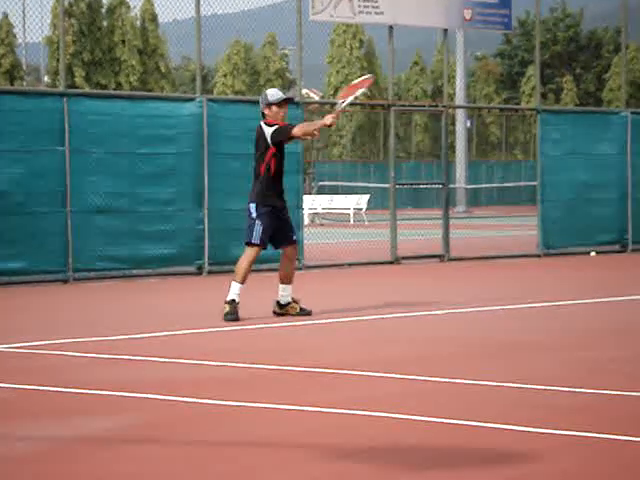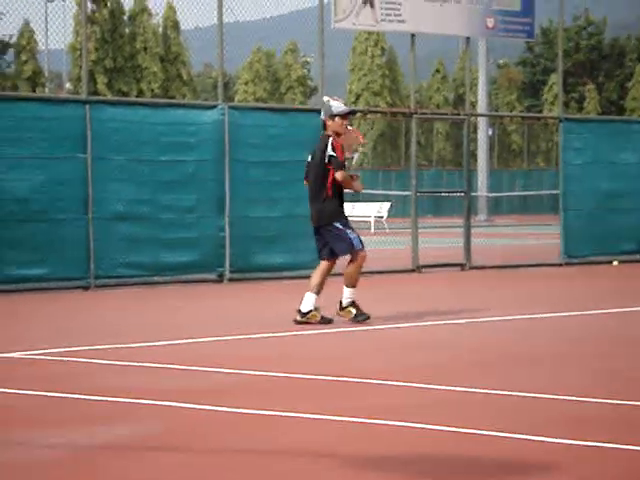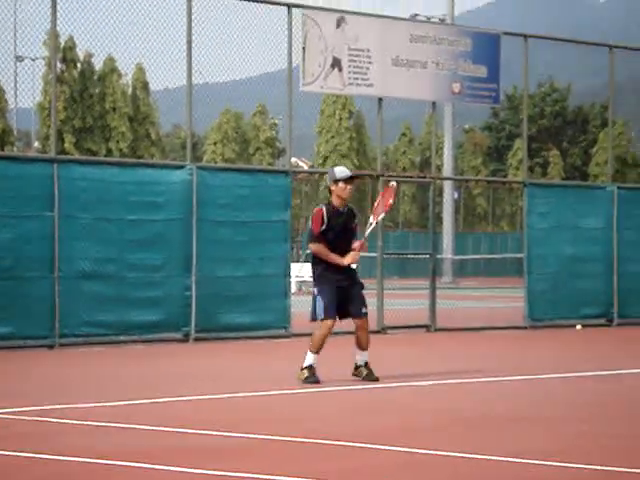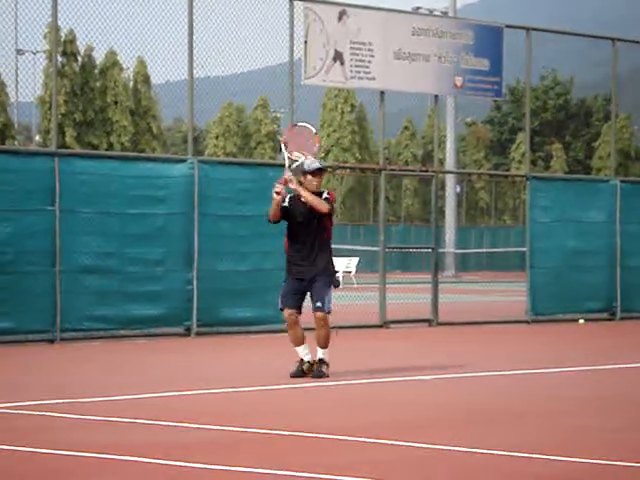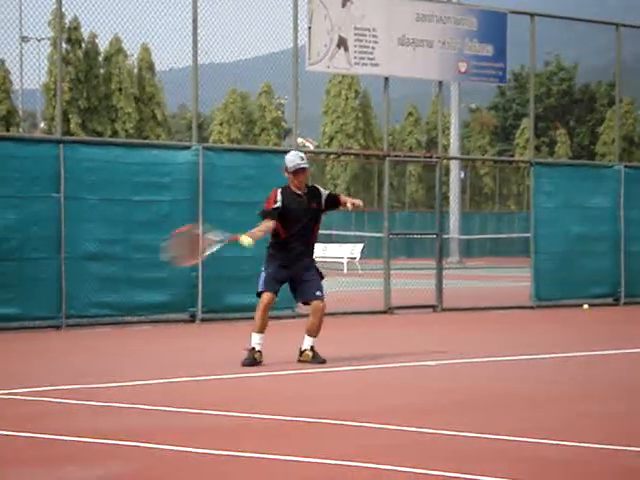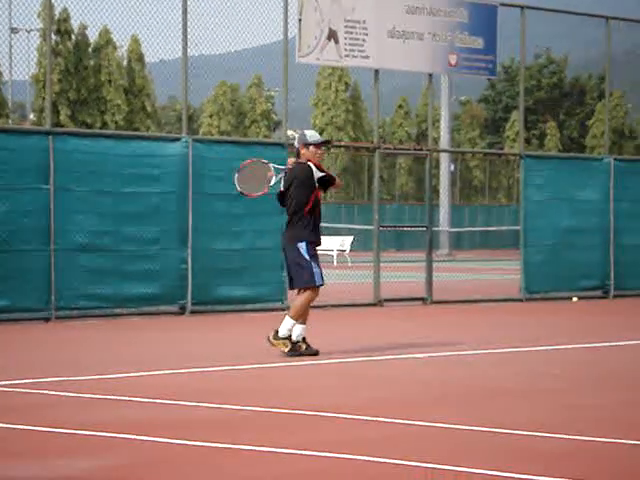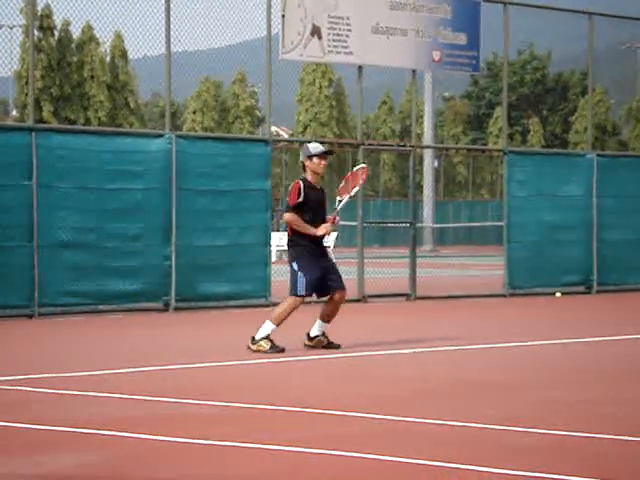
dt=0.7s
person 1, frame 1
left shoulder: (273, 131)
right shoulder: (264, 126)
right elbow: (297, 131)
left wrist: (307, 132)
right wrist: (322, 122)
left hip: (276, 202)
right hip: (261, 203)
left knee: (290, 250)
right knee: (253, 249)
left ankle: (285, 302)
right ankle: (232, 301)
person 1, frame 2
left shoulder: (318, 146)
right shoulder: (334, 142)
left elbow: (308, 181)
right elbow: (340, 176)
right wrist: (354, 184)
left hip: (319, 213)
right hip: (331, 213)
left knee: (327, 261)
right knee: (358, 253)
left ankle: (306, 310)
right ankle: (347, 304)
person 1, frame 3
left shoulder: (351, 213)
right shoulder: (322, 212)
right elbow: (314, 245)
left wrist: (356, 247)
right wrist: (342, 259)
left hip: (347, 276)
right hip: (325, 277)
left knee: (362, 321)
right knee: (327, 322)
left ankle: (361, 366)
right ankle: (308, 367)
person 1, frame 4
left shoulder: (327, 197)
right shoulder: (290, 202)
left elbow: (324, 208)
right elbow: (274, 217)
left wrist: (297, 188)
right wrist: (276, 198)
left hip: (321, 270)
right hip: (295, 270)
left knee: (321, 315)
right knee: (291, 317)
left ankle: (322, 360)
right ankle: (307, 361)
person 1, frame 5
left shoulder: (318, 193)
right shoulder: (279, 196)
left elbow: (340, 200)
right elbow: (268, 222)
left wrist: (350, 201)
right wrist: (252, 233)
left hip: (305, 262)
right hip: (278, 260)
left knee: (318, 306)
right knee: (265, 300)
left ankle: (306, 349)
right ankle: (255, 349)
person 1, frame 6
left shoulder: (289, 174)
right shoulder: (312, 169)
right elbow: (335, 184)
left hip: (293, 238)
right hip: (302, 240)
left knee: (305, 290)
right knee: (311, 288)
left ankle: (297, 338)
right ankle: (281, 335)
person 1, frame 7
left shoulder: (320, 190)
right shoulder: (299, 186)
right elbow: (289, 217)
left wrist: (326, 223)
right wrist: (315, 231)
left hip: (319, 252)
right hip: (301, 252)
left knee: (338, 294)
right knee: (297, 297)
left ankle: (316, 335)
right ankle: (260, 338)
